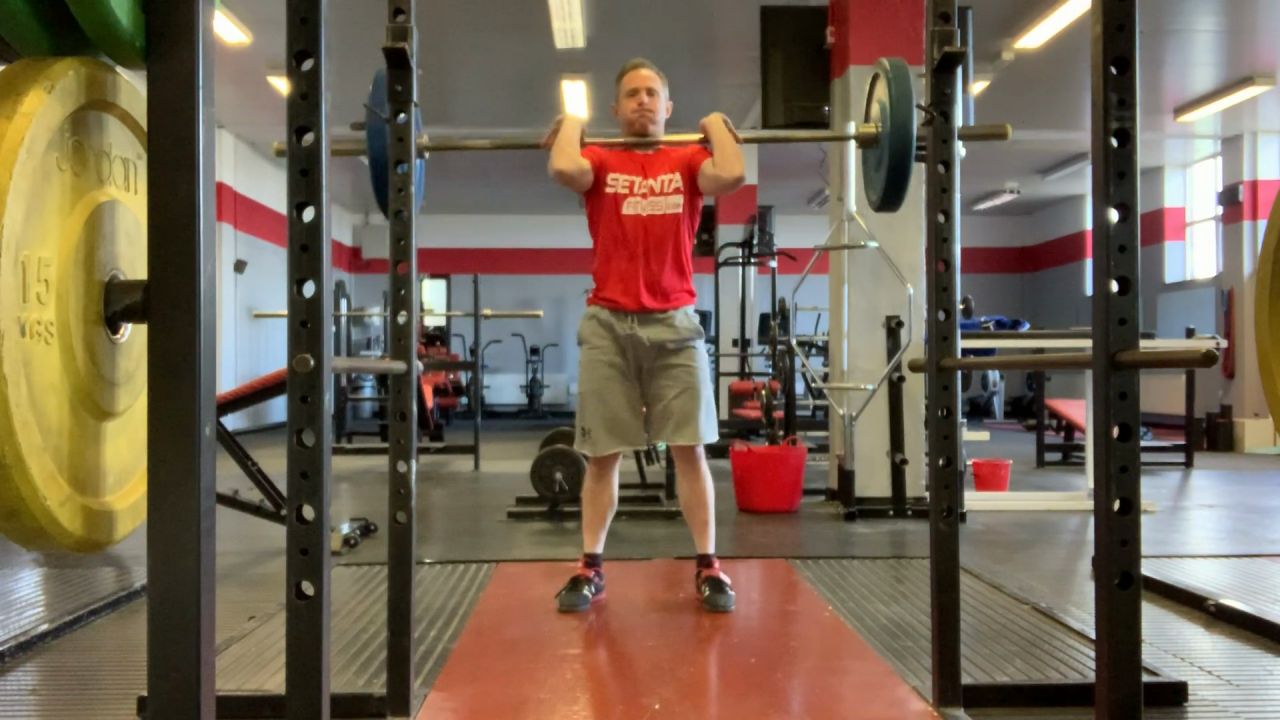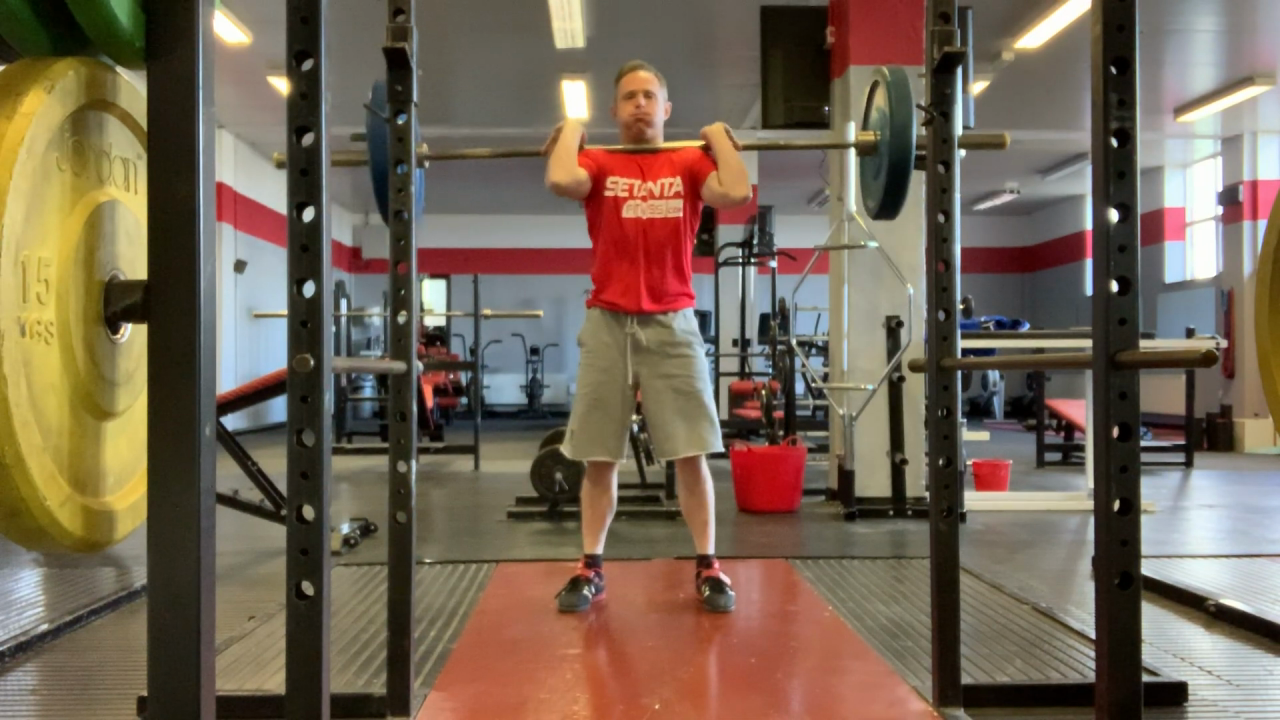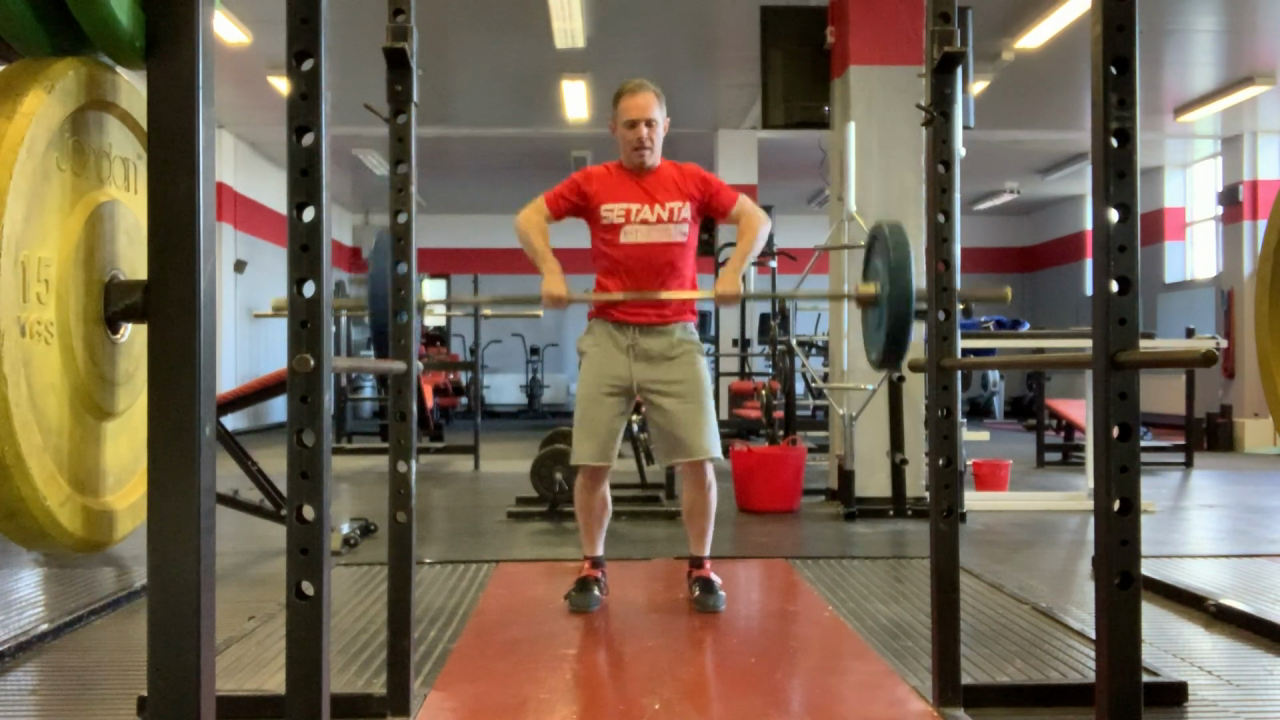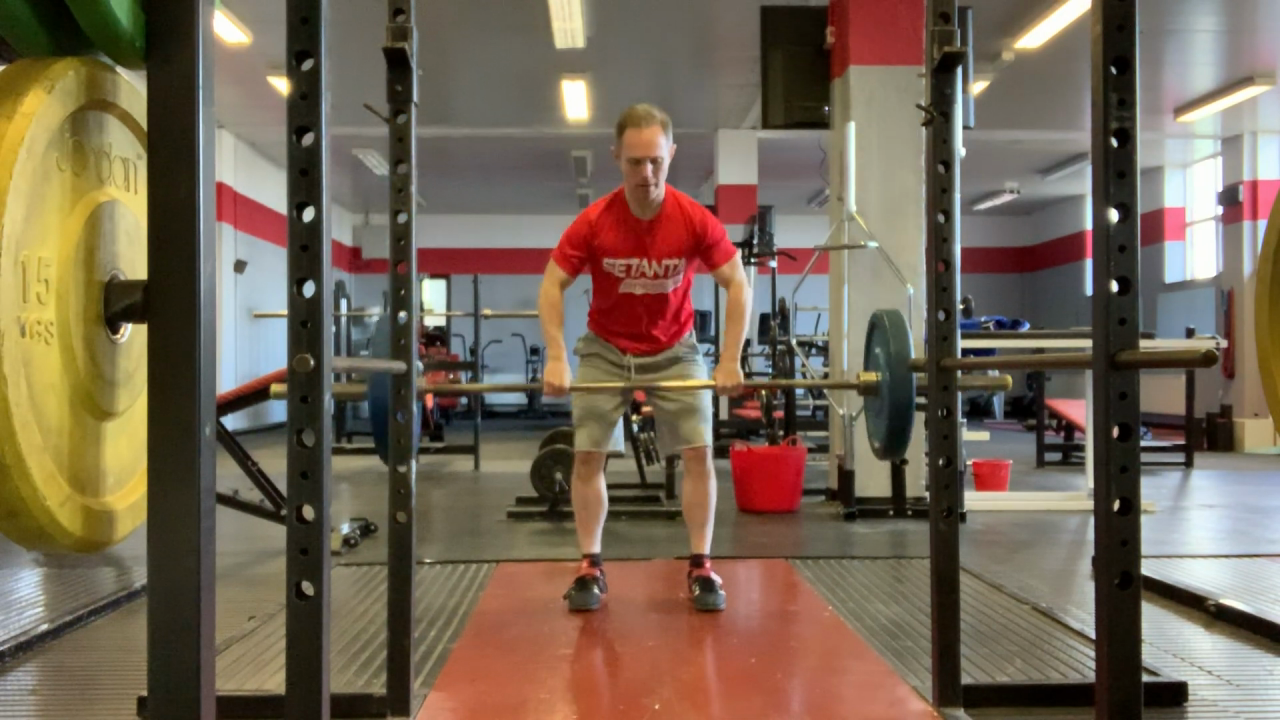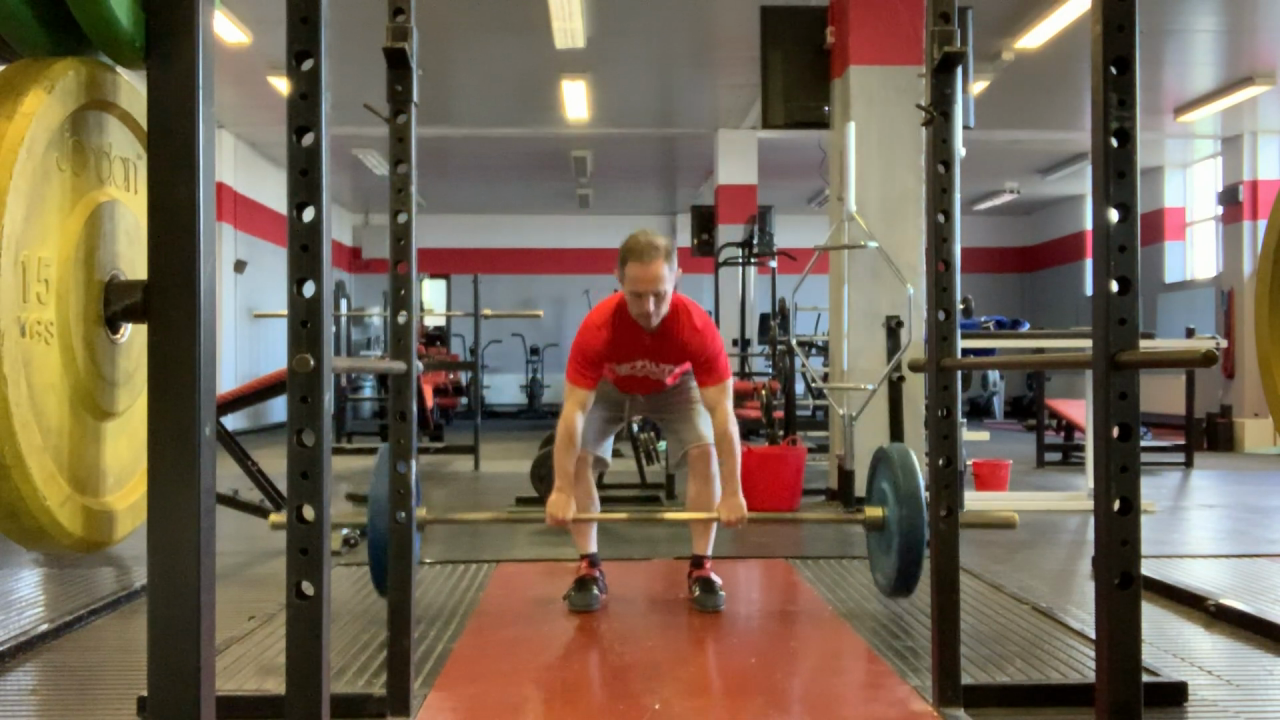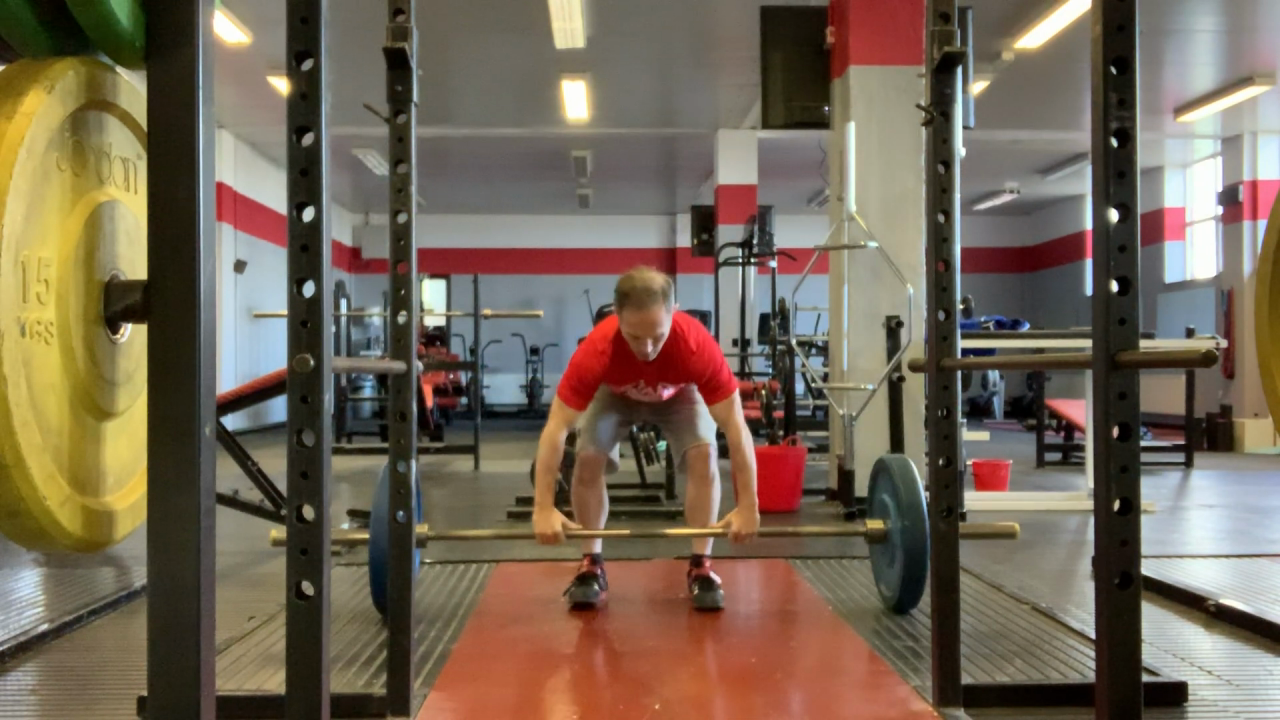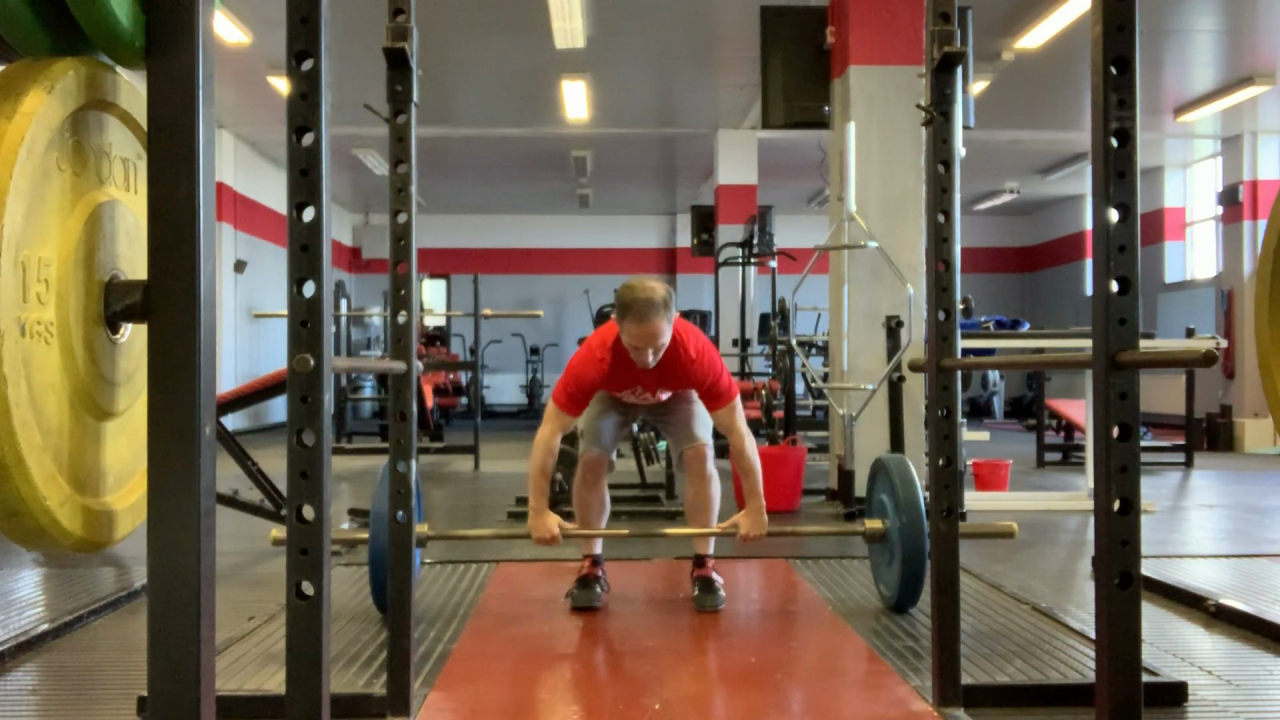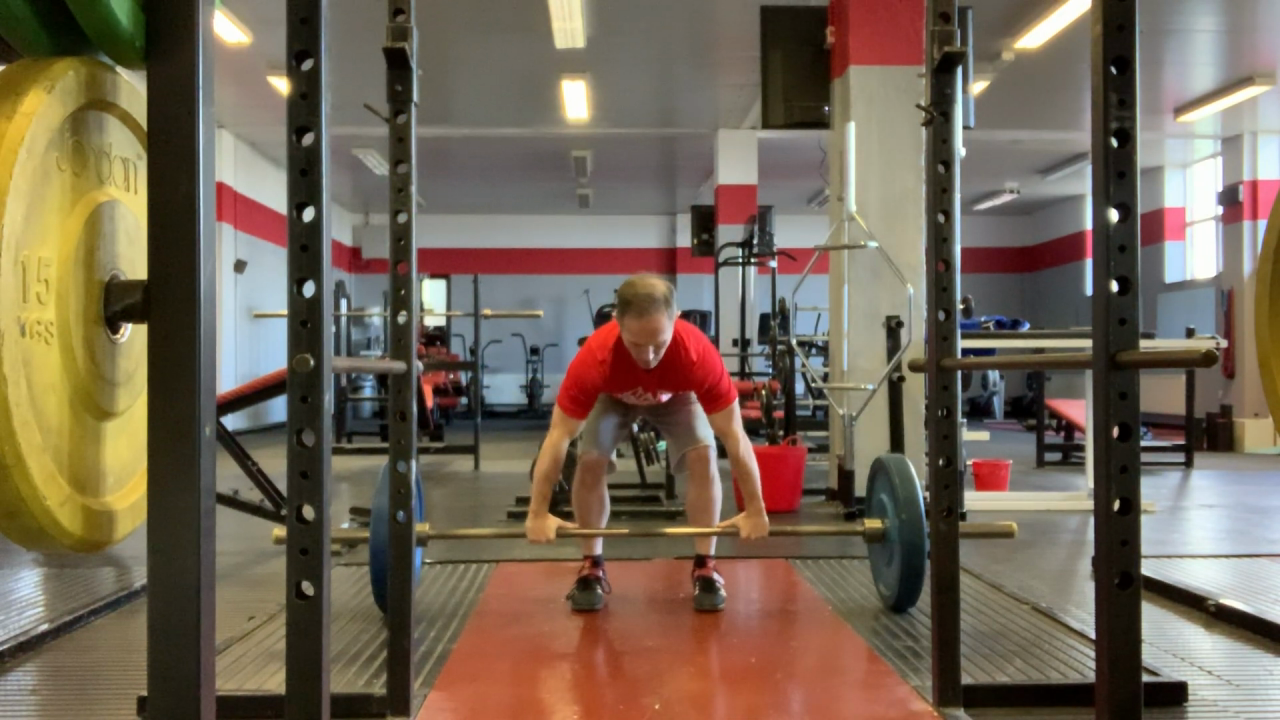
dt=0.4s
person 1, frame 1
left shoulder: (689, 159)
right shoulder: (599, 160)
left elbow: (732, 176)
right elbow: (563, 169)
left wrist: (718, 128)
right wrist: (569, 127)
left hip: (674, 322)
right hip: (608, 322)
left knee: (689, 448)
right knee: (603, 453)
left ankle: (707, 566)
right ankle: (590, 568)
person 1, frame 2
left shoulder: (691, 162)
right shoulder: (597, 164)
left elbow: (737, 196)
right elbow: (560, 182)
left wrist: (719, 138)
right wrist: (569, 134)
left hip: (672, 323)
right hip: (608, 324)
left knee: (691, 453)
right knee: (599, 457)
left ankle: (707, 567)
right ankle: (590, 568)
person 1, frame 3
left shoulder: (692, 180)
right shoulder: (592, 183)
left elbow: (757, 219)
right elbow: (528, 219)
left wrist: (735, 270)
right wrist: (550, 271)
left hip: (674, 340)
right hip: (608, 338)
left knee: (696, 460)
right knee: (591, 464)
left ankle: (700, 568)
right ankle: (592, 568)
person 1, frame 4
left shoulder: (695, 219)
right shoulder: (593, 221)
left elbow: (737, 284)
right elbow: (552, 285)
left wrist: (731, 360)
right wrist: (555, 357)
left hip: (674, 351)
right hip: (605, 351)
left knee: (698, 452)
right knee: (588, 456)
left ankle: (700, 567)
right ankle: (590, 567)
person 1, frame 5
left shoulder: (697, 326)
right shoulder: (598, 327)
left elbow: (722, 414)
right elbow: (574, 412)
left wrist: (733, 493)
right wrist: (561, 491)
left hip: (675, 387)
right hip: (609, 387)
left knee: (704, 454)
right knee: (579, 459)
left ankle: (701, 568)
right ankle: (589, 569)
person 1, frame 6
left shoulder: (699, 346)
right shoulder: (595, 351)
left elbow: (736, 427)
right elbow: (555, 429)
left wrist: (747, 506)
right wrist: (543, 508)
left hip: (678, 393)
right hip: (614, 393)
left knee: (703, 454)
right knee: (589, 457)
left ankle: (700, 567)
right ankle: (591, 566)
person 1, frame 7
left shoulder: (698, 353)
right shoulder: (592, 357)
left elbow: (738, 433)
right elbow: (549, 433)
left wrist: (755, 508)
right wrist: (538, 511)
left hip: (676, 393)
right hip: (611, 395)
left knee: (700, 454)
right knee: (591, 459)
left ankle: (704, 567)
right ankle: (592, 567)
person 1, frame 8
left shoulder: (699, 355)
right shoulder: (593, 358)
left elbow: (734, 435)
right elbow: (559, 437)
left wrist: (755, 510)
right wrist: (538, 512)
left hip: (677, 394)
right hip: (612, 395)
left knee: (703, 456)
right knee: (590, 460)
left ankle: (705, 568)
right ankle: (592, 568)
